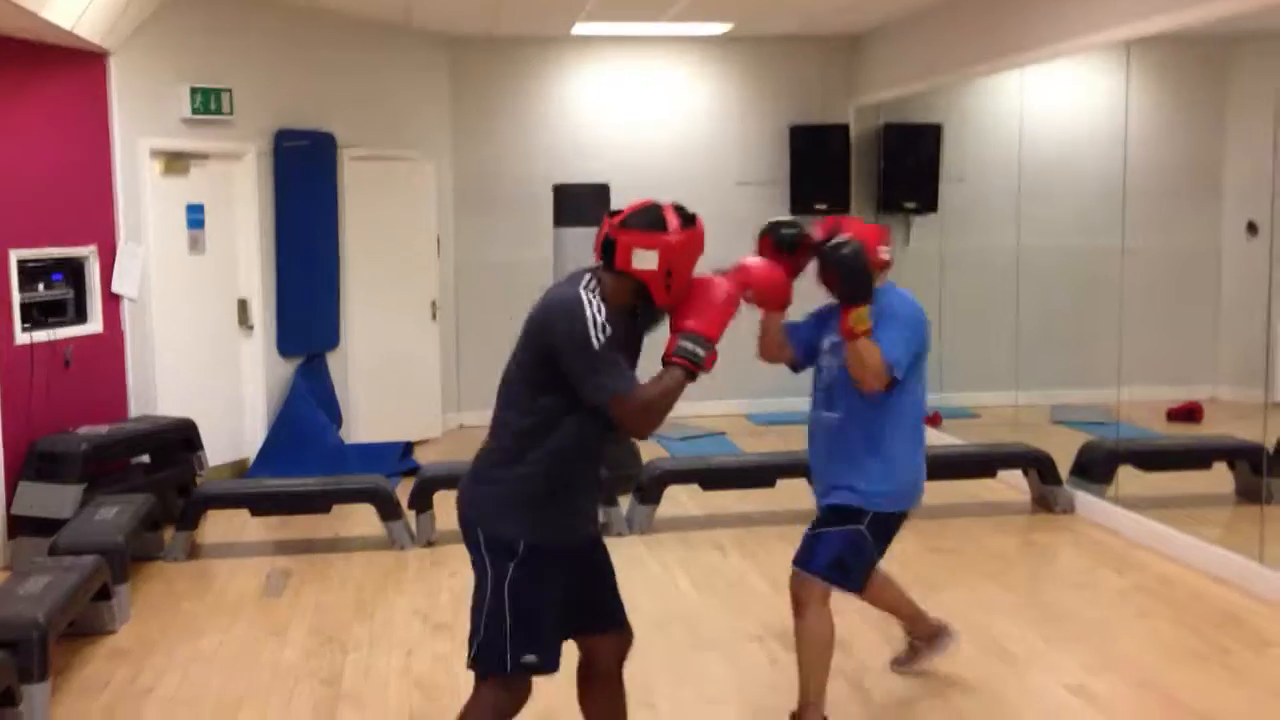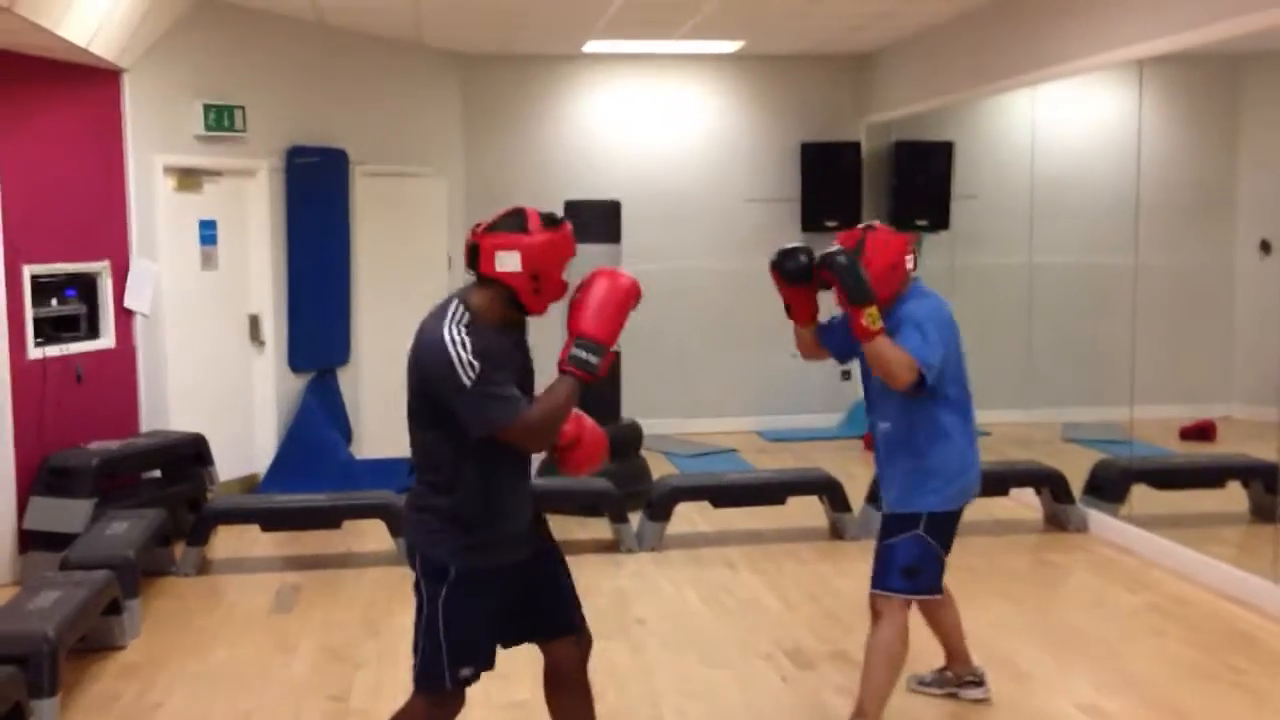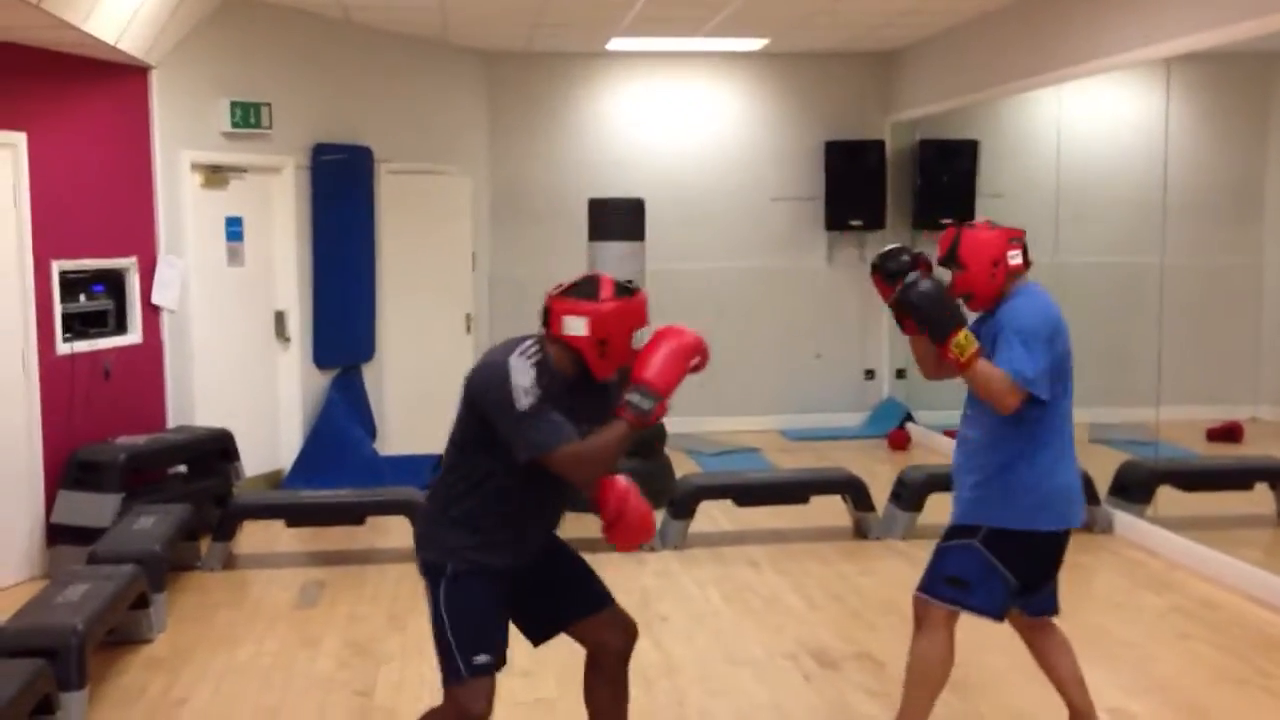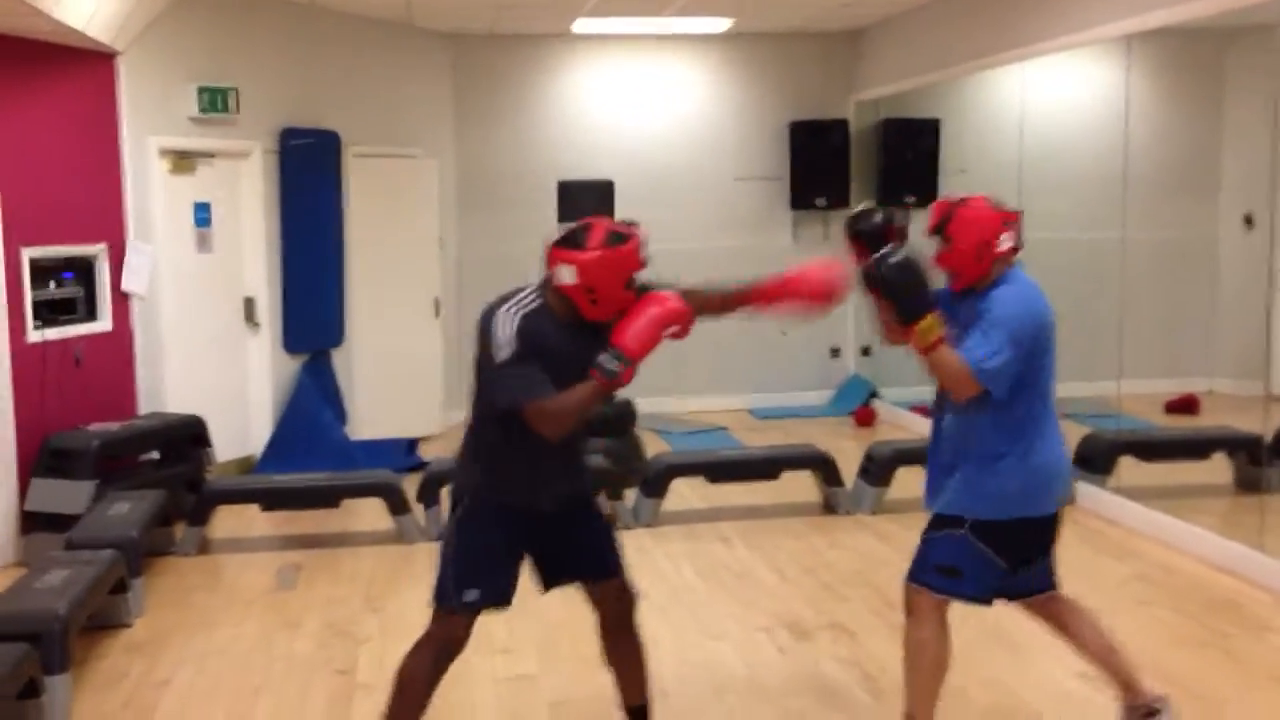
dt=0.7s
person 1, frame 1
left shoulder: (901, 313)
right shoulder: (834, 315)
left elbow: (870, 378)
right elbow: (775, 352)
left wrist: (854, 307)
left hip: (874, 482)
right hip: (845, 476)
left knee: (809, 587)
right knee: (852, 574)
right ankle: (927, 628)
person 1, frame 2
left shoulder: (923, 311)
right shoulder: (881, 311)
left elbow: (900, 375)
right elbow: (812, 347)
left wrist: (861, 309)
right wrist: (799, 299)
left hip: (930, 477)
right hip: (911, 473)
left knee: (890, 600)
right knee: (920, 580)
right ankle: (962, 672)
person 1, frame 3
left shoulder: (1027, 313)
right shoulder: (1006, 312)
left elbow: (1007, 396)
right elbow: (935, 369)
left wrist: (955, 334)
right wrist: (910, 313)
left hip: (1011, 500)
right hip: (1040, 498)
left knee: (933, 611)
right knee: (1031, 619)
person 1, frame 4
left shoulder: (1015, 306)
right shoulder: (970, 292)
left elbow: (962, 385)
right elbow: (897, 333)
left wrist: (919, 314)
right wrist: (878, 265)
left hip: (998, 486)
right hip: (1024, 481)
left knee: (924, 599)
right knee: (1043, 599)
person 2, frame 1
left shoulder: (617, 297)
right shoulder: (579, 311)
left elbow: (670, 304)
right elbow: (637, 418)
left wrist: (740, 281)
right wrist: (692, 347)
left hip: (565, 514)
right hip: (516, 519)
left knee: (607, 646)
person 2, frame 2
left shoulder: (503, 317)
right shoulder: (448, 341)
right elbow: (529, 433)
left wrist: (561, 420)
right wrist: (586, 350)
left hip: (516, 528)
right hip: (457, 546)
left knee: (570, 650)
person 2, frame 3
left shoulder: (585, 373)
right shoulder: (510, 374)
right elbow: (576, 466)
left wrist: (608, 484)
right wrist: (647, 395)
left hip: (529, 544)
right hip: (465, 553)
left knee: (615, 637)
person 2, frame 4
left shoulder: (604, 306)
right shoulder: (510, 322)
left elbow: (688, 300)
right elbow: (551, 422)
left wrist: (771, 290)
right wrist: (619, 359)
left hip: (562, 488)
right hip: (492, 496)
left knee: (615, 602)
right knee: (449, 632)
